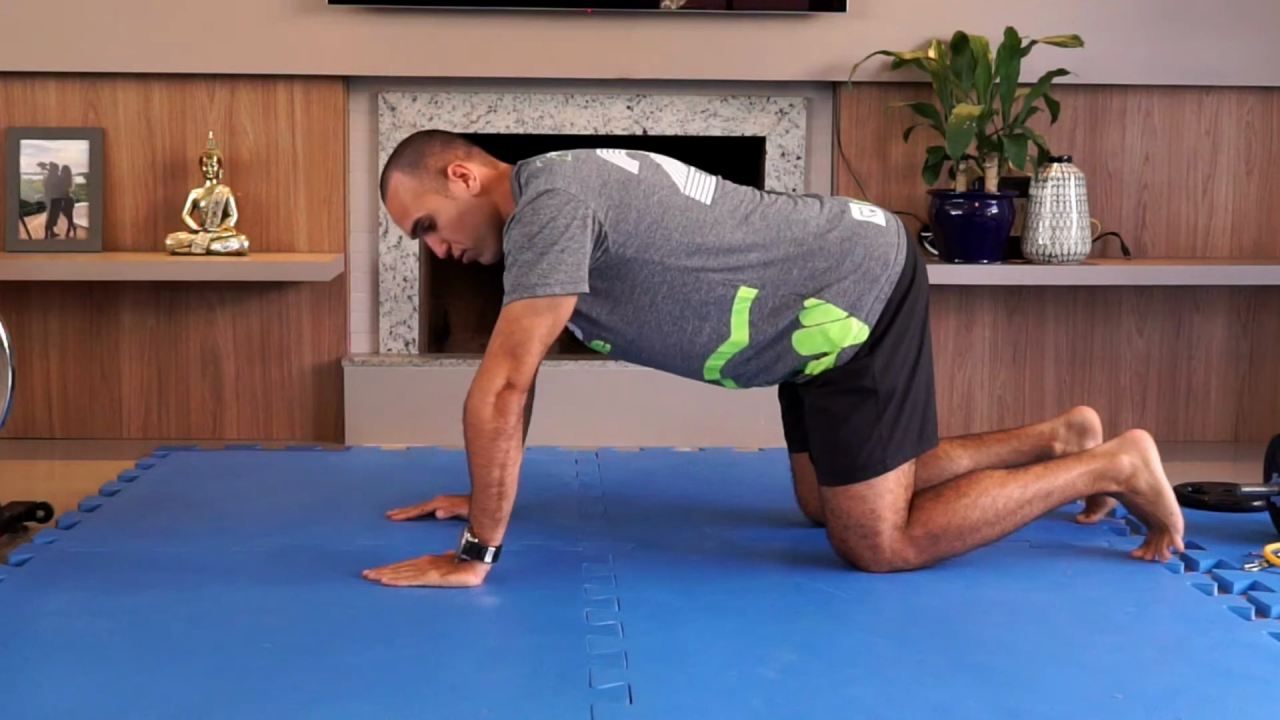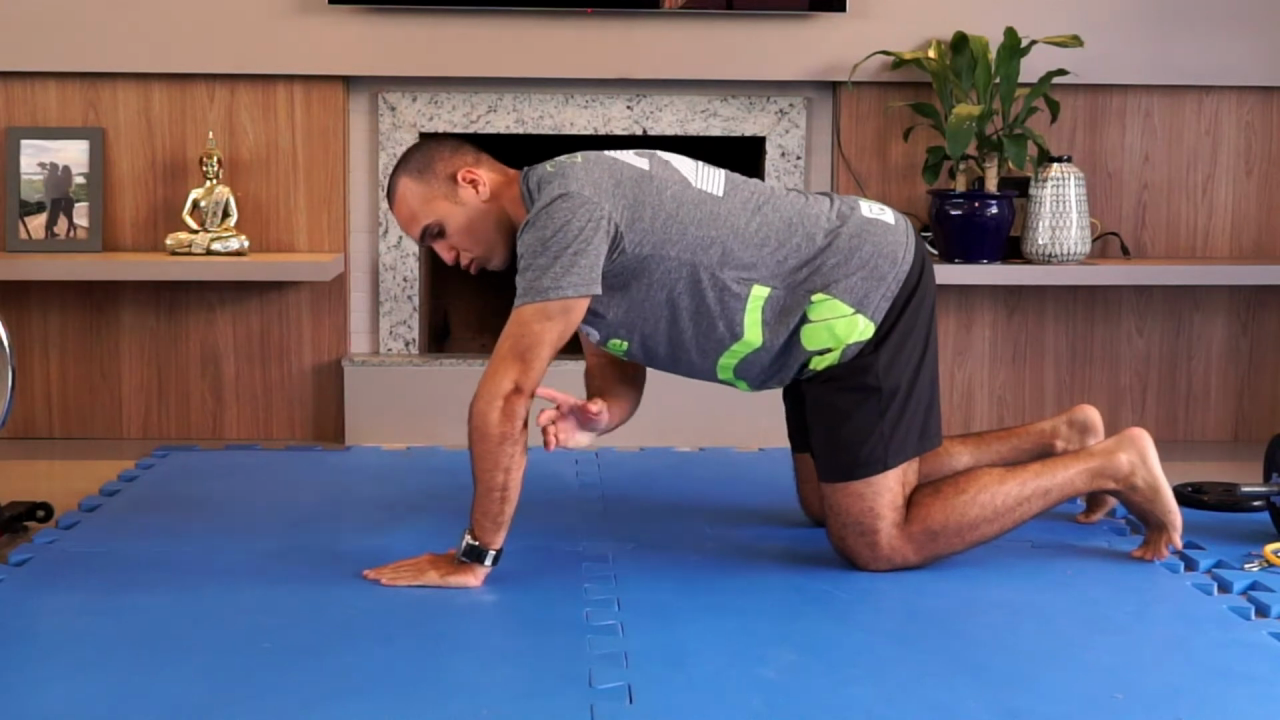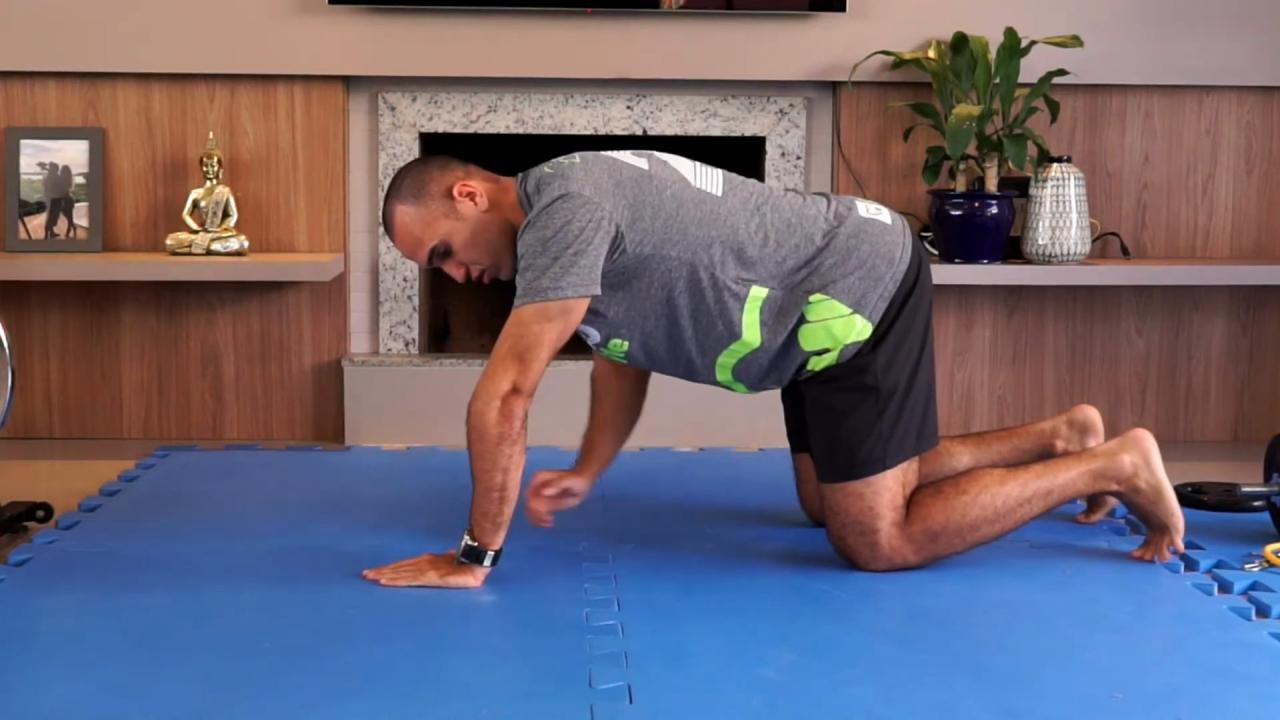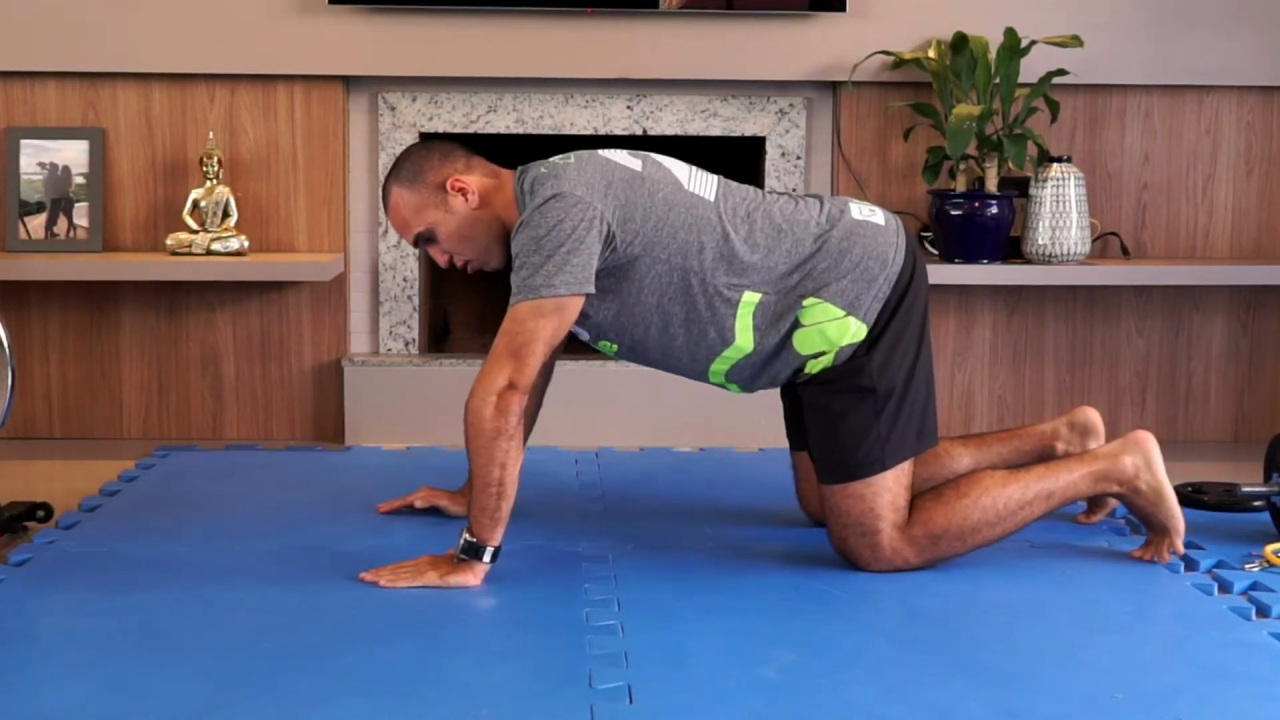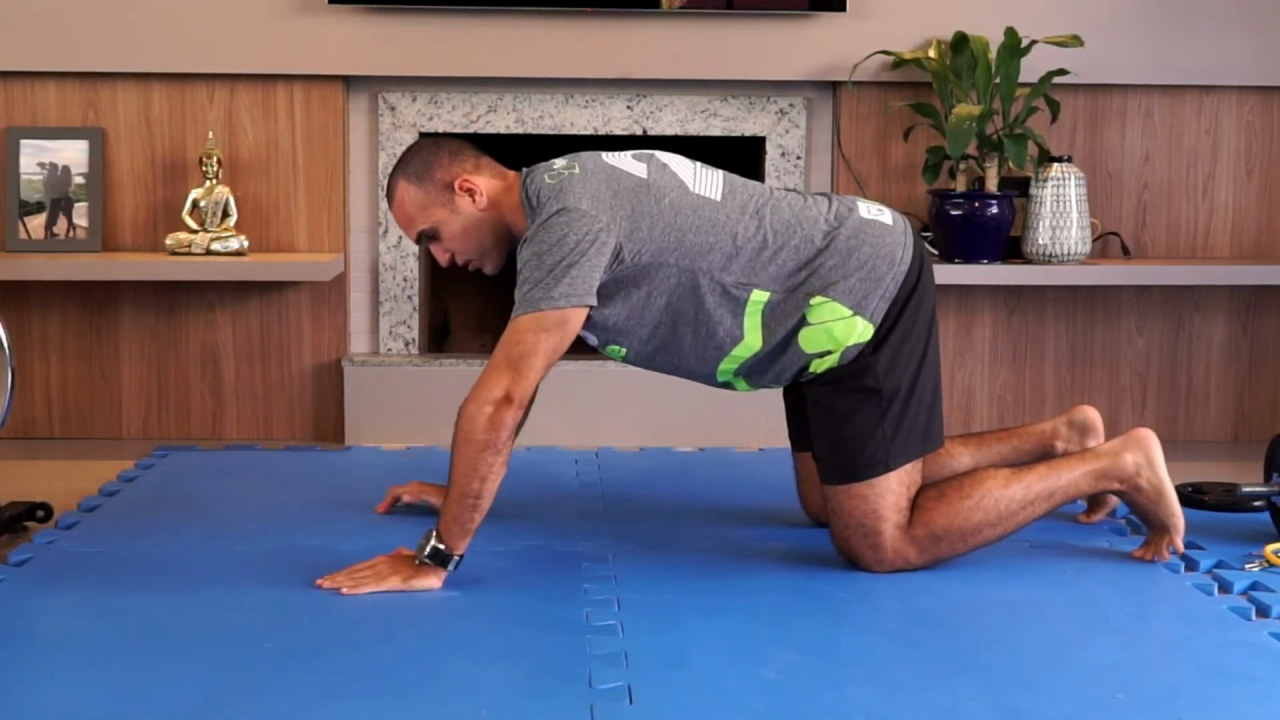
dt=1s
person 1, frame 1
left shoulder: (547, 205)
right shoulder: (549, 203)
left elbow: (500, 388)
right elbow: (519, 380)
left wrist: (477, 551)
right wrist: (483, 493)
left hip: (856, 291)
right hip: (836, 286)
left knee: (878, 542)
right knee: (832, 501)
left ankle: (1112, 465)
right ankle: (1057, 438)
person 1, frame 2
left shoulder: (563, 208)
right shoulder: (564, 214)
left elbow: (505, 394)
right elbow: (617, 356)
left wrist: (476, 554)
right wrist: (597, 413)
left hip: (862, 287)
right hip: (845, 281)
left knee: (878, 540)
right knee: (830, 503)
left ankle: (1111, 465)
right ankle: (1059, 437)
person 1, frame 3
left shoulder: (563, 210)
right shoulder: (561, 219)
left elbow: (504, 395)
right elbow: (623, 357)
left wrist: (474, 554)
right wrist: (584, 472)
left hip: (857, 287)
right hip: (841, 284)
left knee: (878, 540)
right knee: (828, 501)
left ankle: (1113, 465)
right ankle: (1059, 437)
person 1, frame 4
left shoulder: (557, 208)
right shoulder: (551, 208)
left elbow: (502, 389)
right elbow: (530, 380)
left wrist: (474, 552)
right wrist: (472, 492)
left hip: (852, 288)
right hip: (839, 280)
left knee: (880, 540)
right knee: (829, 501)
left ankle: (1115, 468)
right ankle: (1059, 439)
person 1, frame 5
left shoulder: (566, 217)
right shoulder: (552, 203)
left elbow: (502, 400)
right elbow: (510, 377)
left wrist: (437, 556)
right wrist: (454, 491)
left hip: (860, 288)
right hip: (845, 280)
left knee: (881, 541)
right knee: (831, 501)
left ankle: (1113, 464)
right ankle: (1060, 437)
